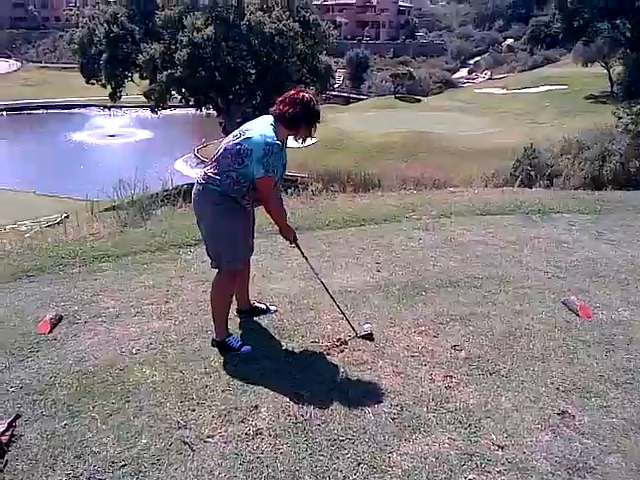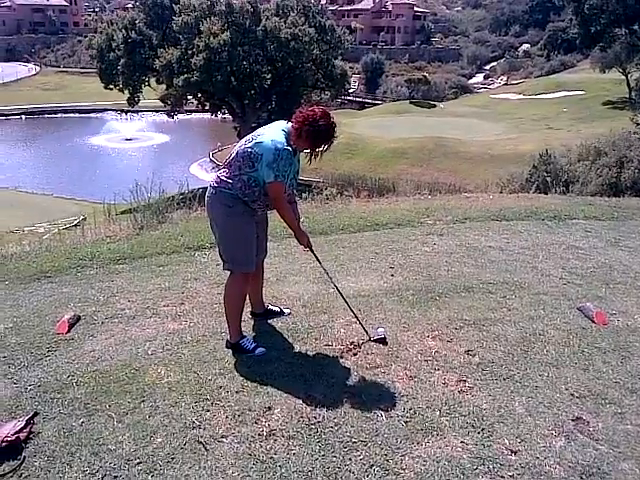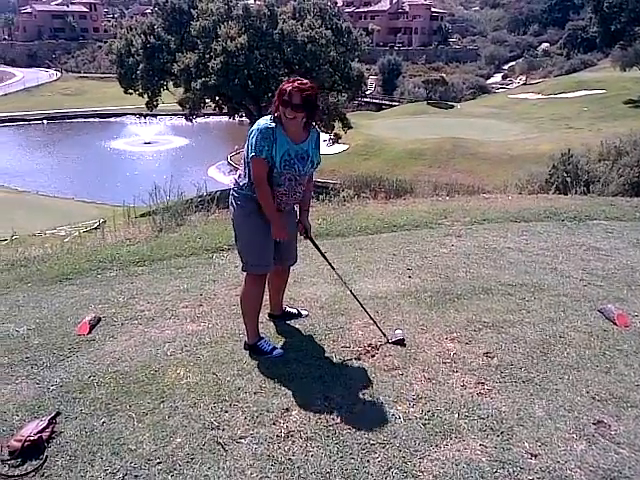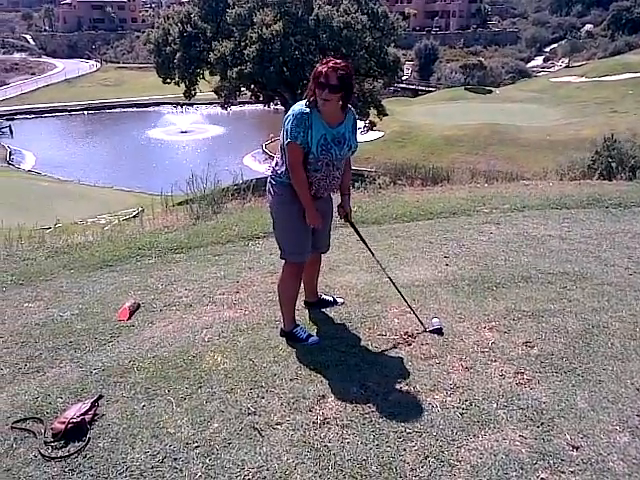
dt=1s
person 1, frame 1
left shoulder: (272, 126)
right shoulder: (266, 143)
left elbow: (271, 183)
right elbow: (266, 195)
left wrist: (281, 208)
right wrist: (284, 227)
left hip: (236, 198)
right hip: (216, 200)
left knee: (243, 256)
right knee: (229, 267)
left ankle: (245, 305)
right ankle: (221, 336)
person 1, frame 2
left shoulder: (288, 132)
right shoulder: (277, 149)
left elbow: (286, 185)
right elbow: (278, 199)
left wrist: (295, 210)
right wrist: (298, 231)
left hip: (251, 202)
right hip: (229, 203)
left knee: (257, 259)
right knee: (242, 270)
left ankle: (258, 308)
right ankle: (235, 338)
person 1, frame 3
left shoulder: (312, 134)
right shoulder: (265, 130)
left elbow: (307, 176)
right elbow: (259, 181)
left wrist: (304, 214)
right wrist: (275, 221)
left hip: (284, 207)
right hip: (252, 205)
left knee: (283, 263)
right knee: (258, 271)
left ankle: (277, 310)
right ankle: (253, 338)
person 1, frame 4
left shoulder: (349, 118)
right shoulder: (300, 115)
left elbow: (345, 161)
right elbow: (295, 167)
left wrist: (345, 198)
right wrist: (309, 209)
left hip: (320, 193)
right hip: (289, 193)
left knee: (315, 251)
right knee: (295, 259)
left ankle: (312, 297)
right ankle: (288, 325)
